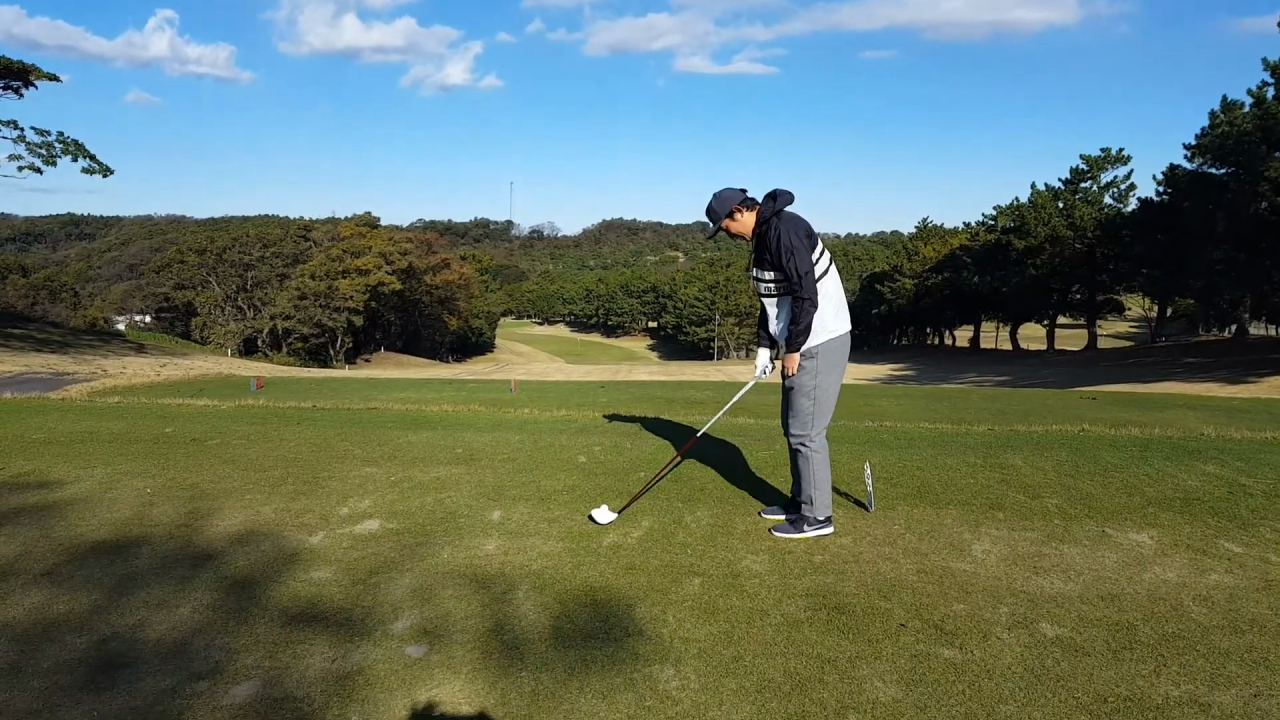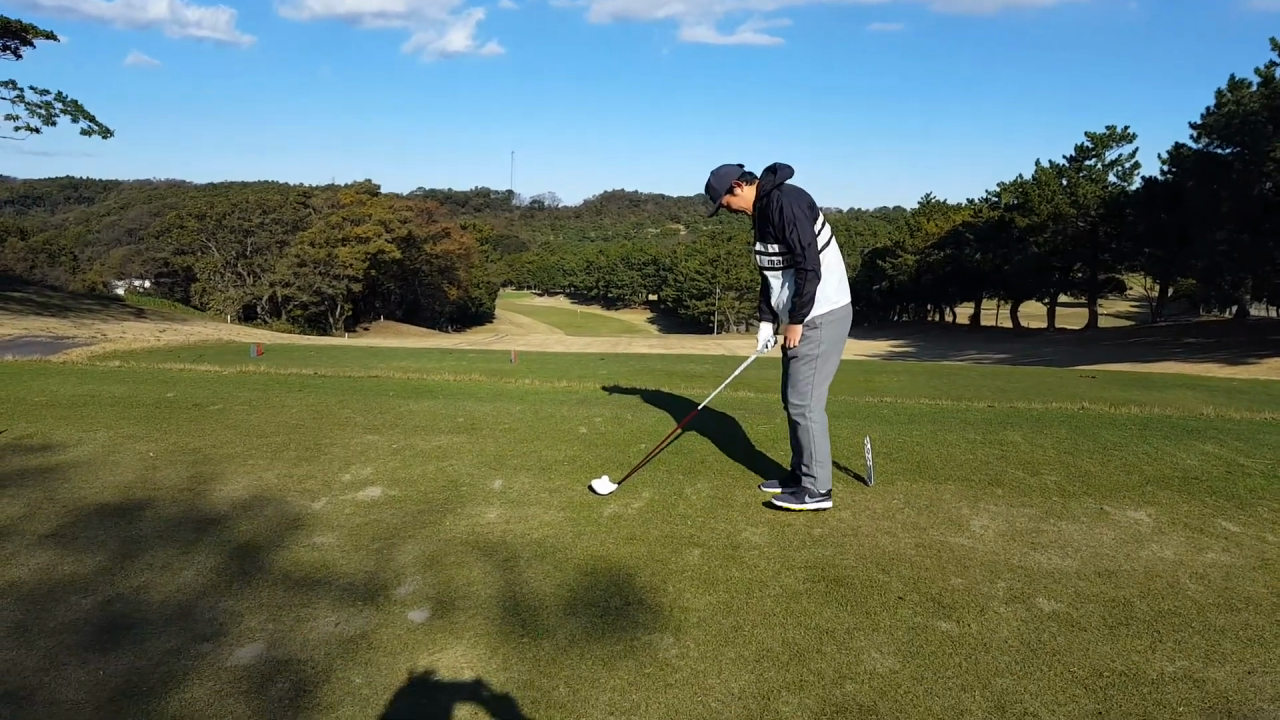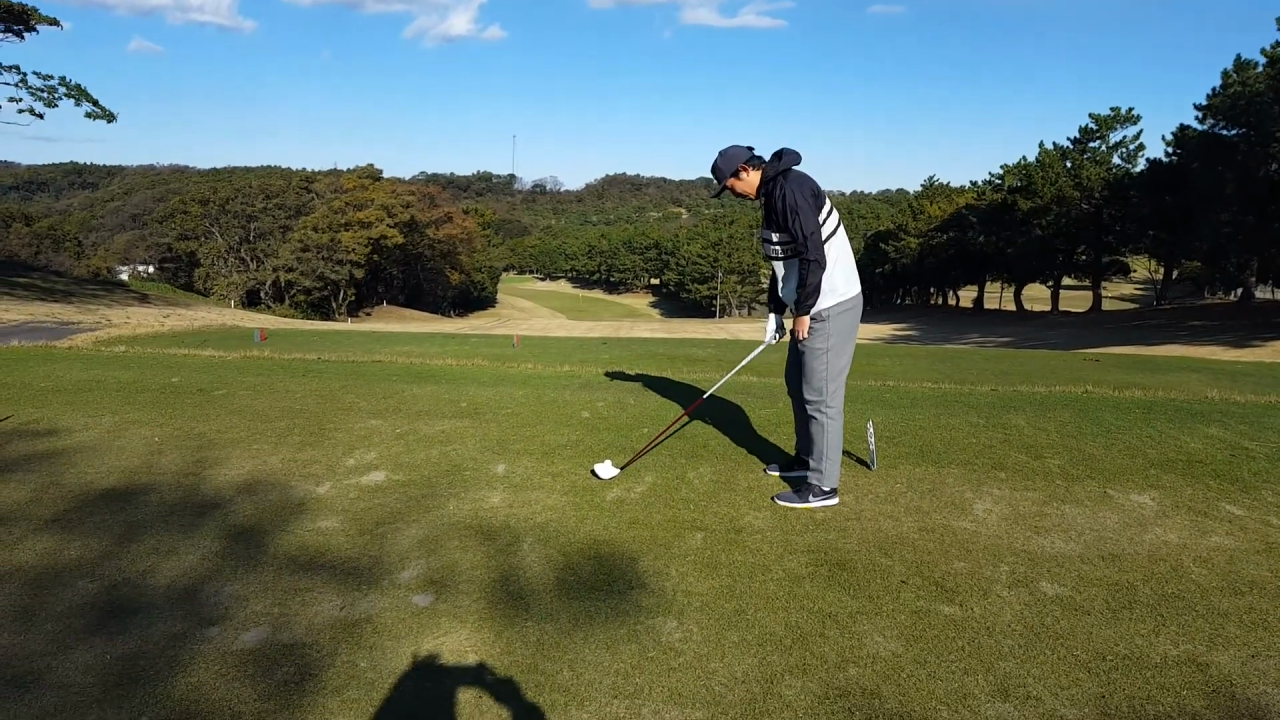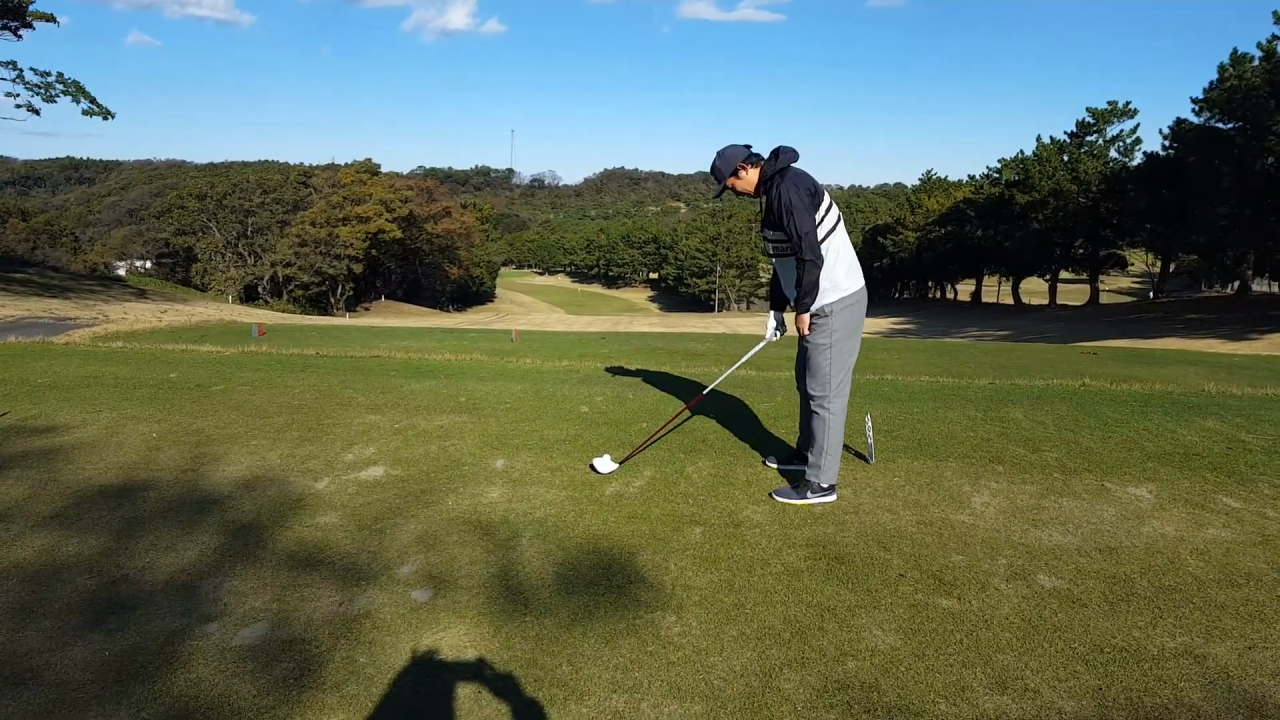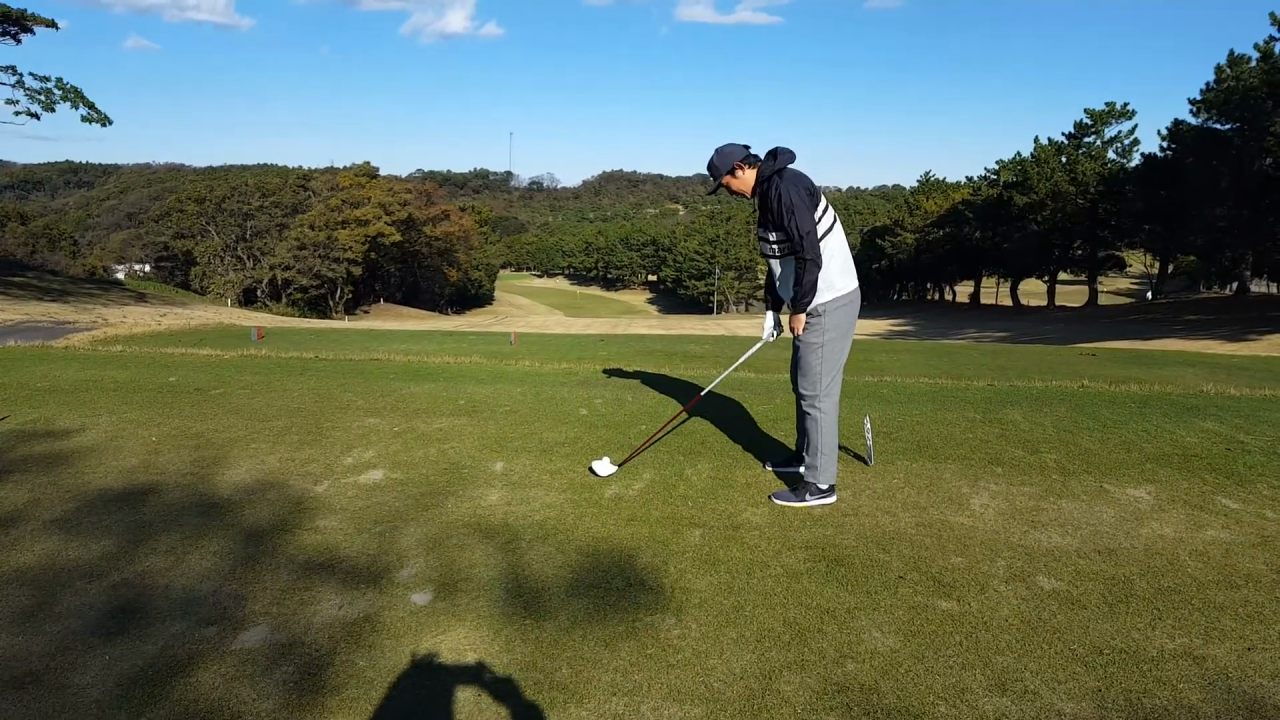
dt=0.5s
person 1, frame 1
left shoulder: (784, 229)
right shoulder: (764, 236)
left elbow: (807, 295)
right elbow: (771, 299)
left wrist: (792, 348)
right wrist: (765, 347)
left hip: (818, 343)
right hip: (802, 343)
left knee: (806, 430)
right knee: (794, 426)
left ankle: (817, 516)
right ankle: (802, 502)
person 1, frame 2
left shoulder: (786, 201)
right shoulder: (763, 212)
left elbow: (810, 266)
right elbow: (771, 273)
left wrist: (795, 320)
right wrist: (767, 322)
left hip: (821, 315)
right hip: (803, 316)
left knee: (804, 402)
right knee: (794, 399)
left ankle: (817, 488)
right ankle: (801, 474)
person 1, frame 3
left shoulder: (791, 189)
right shoulder: (773, 194)
left elbow: (814, 257)
left wrist: (802, 311)
right wrist: (775, 313)
left hip: (830, 307)
right hip: (814, 307)
left knee: (820, 396)
right knee: (798, 385)
left ankle: (822, 486)
right ankle: (806, 460)
person 1, frame 4
left shoulder: (788, 187)
right shoulder: (773, 191)
left elbow: (810, 255)
right elbow: (784, 257)
left wrist: (801, 309)
right wrist: (776, 310)
left hip: (835, 301)
right hip: (820, 300)
left knee: (825, 391)
right knee: (808, 382)
left ankle: (821, 482)
right ankle: (807, 452)
person 1, frame 5
left shoulder: (786, 187)
right shoulder: (769, 191)
left elbow: (810, 255)
right elbow: (778, 257)
left wrist: (798, 309)
right wrist: (773, 310)
left hip: (828, 301)
right hip: (813, 301)
left knee: (817, 391)
right knee: (803, 383)
left ankle: (820, 484)
right ankle: (805, 455)
